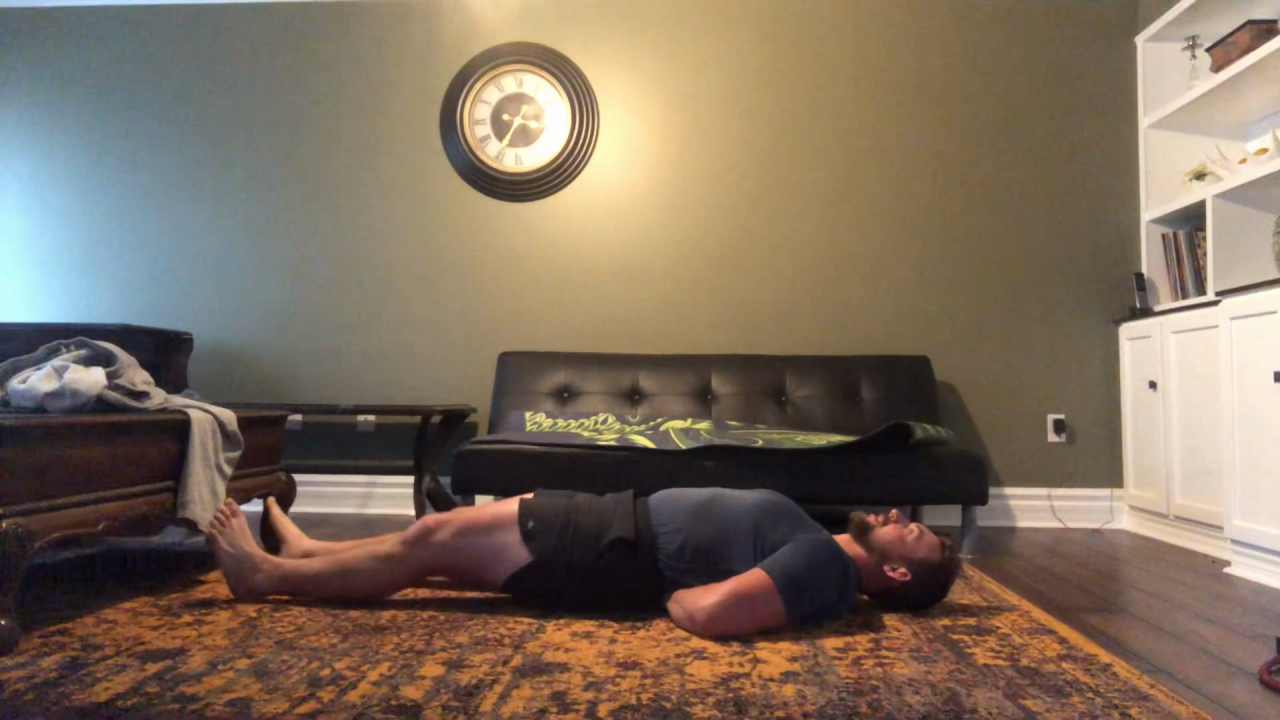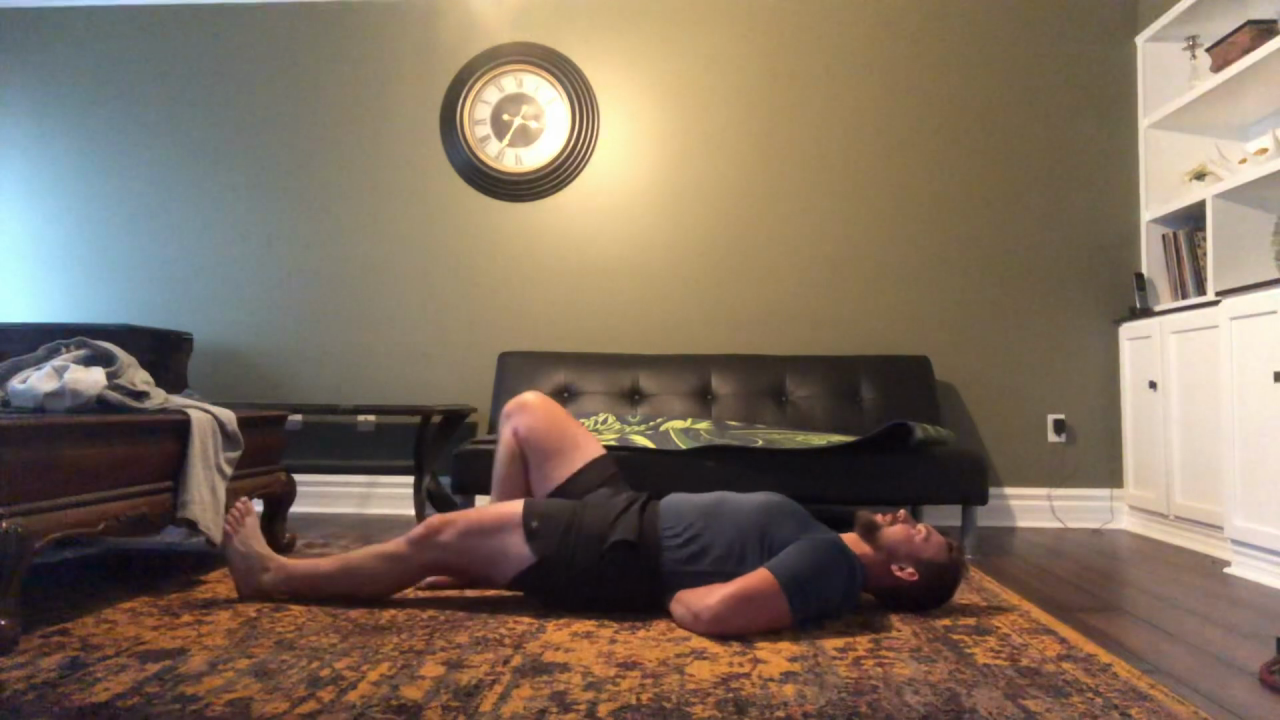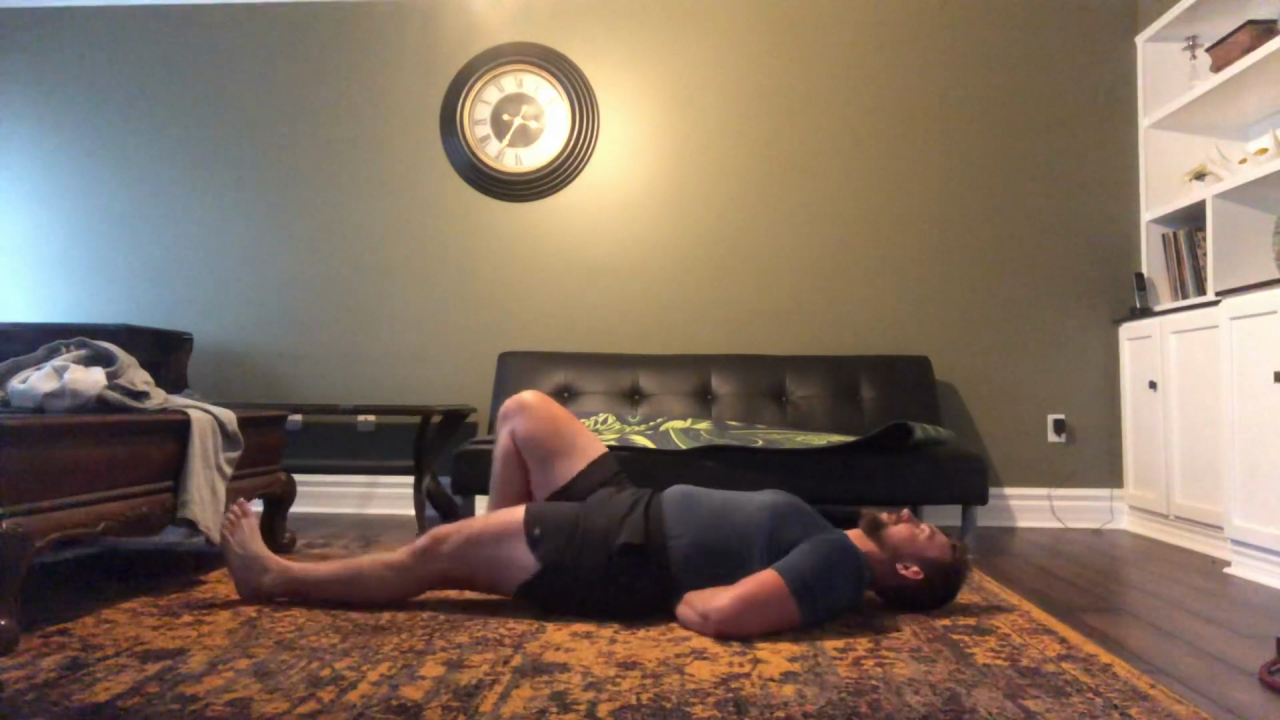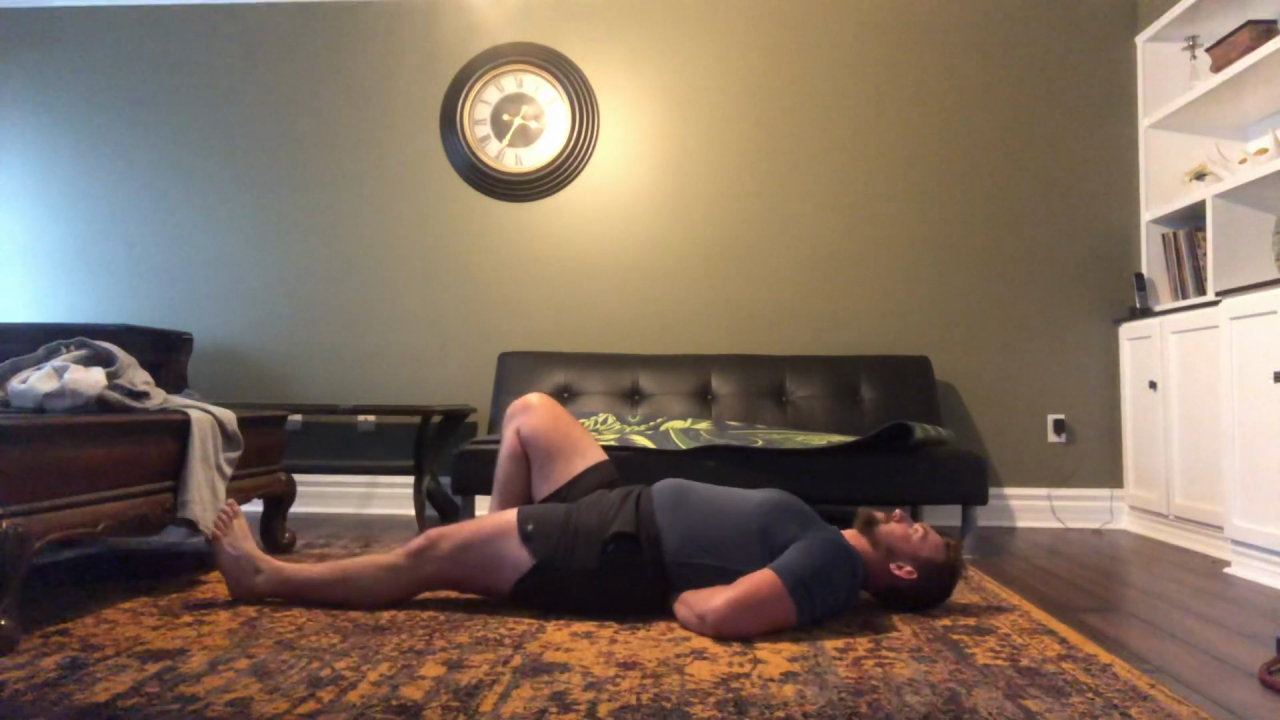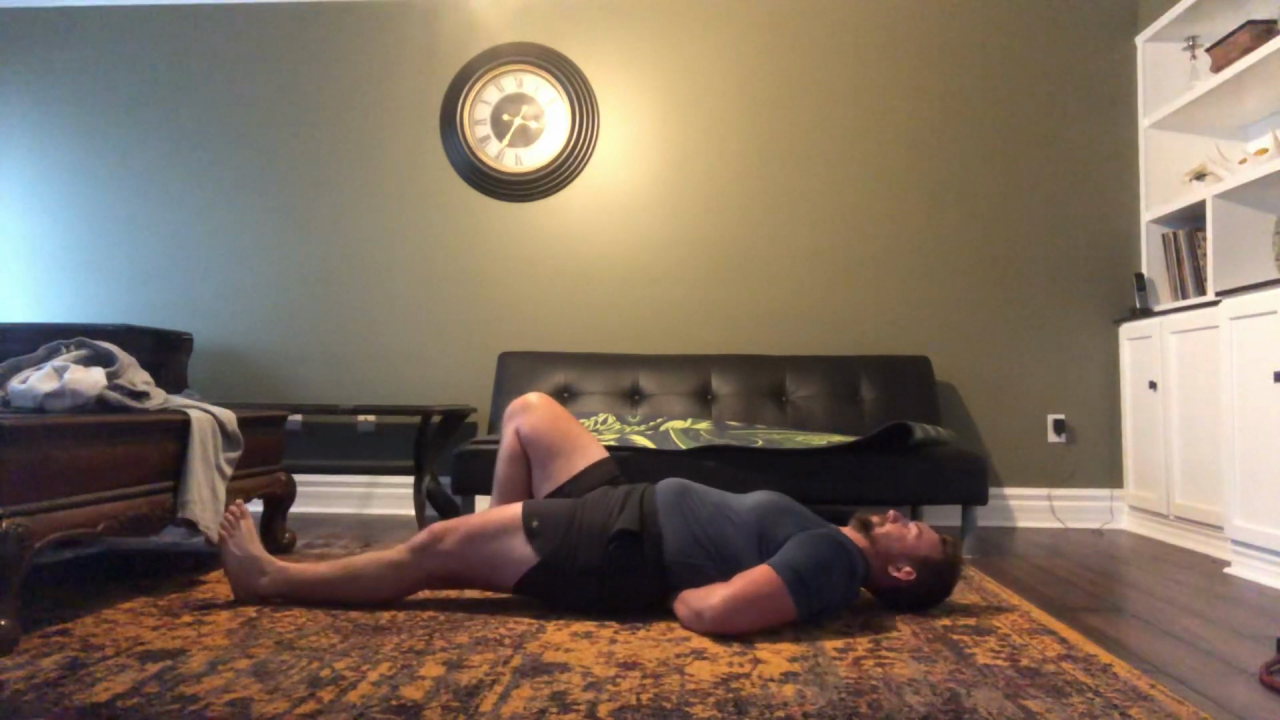
dt=1s
person 1, frame 1
left shoulder: (826, 569)
right shoulder: (822, 549)
left elbow: (708, 612)
left wrist: (663, 591)
left hip: (620, 554)
right hip: (626, 517)
left knee: (432, 541)
right knee: (446, 529)
left ankle: (268, 574)
right ankle: (309, 552)
person 1, frame 2
left shoulder: (832, 568)
right shoulder: (827, 547)
left elbow: (712, 613)
left wrist: (666, 592)
left hip: (623, 556)
right hip: (634, 513)
left knee: (434, 538)
right knee: (525, 412)
left ankle: (273, 575)
right ankle: (495, 556)
person 1, frame 3
left shoulder: (839, 567)
right shoulder: (830, 547)
left elbow: (722, 615)
left wrist: (671, 595)
left hip: (626, 556)
right hip: (636, 509)
left knee: (435, 550)
right knee: (523, 411)
left ankle: (273, 577)
right ankle: (499, 559)
person 1, frame 4
left shoulder: (833, 567)
right shoulder: (827, 544)
left elbow: (719, 614)
left wrist: (667, 593)
left hip: (621, 555)
right hip: (630, 507)
left knee: (430, 553)
right knee: (529, 411)
left ankle: (266, 576)
right ankle: (499, 555)
person 1, frame 5
left shoulder: (831, 562)
right shoulder: (829, 543)
left elbow: (718, 611)
left wrist: (663, 591)
left hip: (621, 551)
right hip: (632, 504)
left knee: (434, 548)
right knee: (528, 411)
left ankle: (271, 578)
right ankle: (497, 551)
